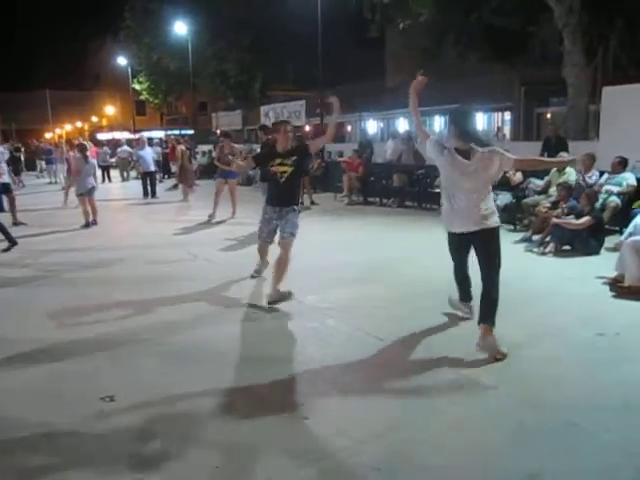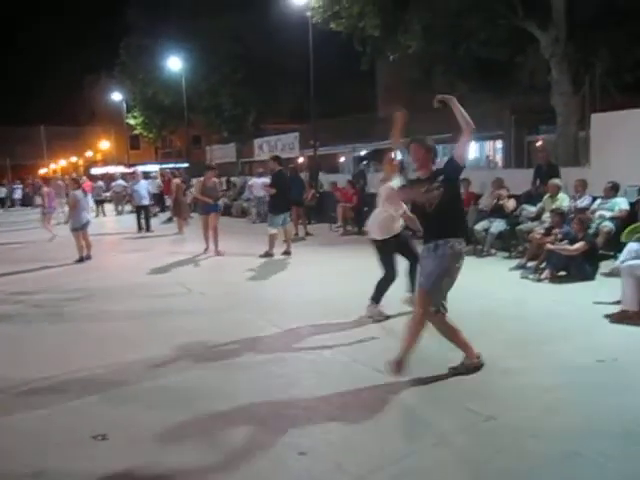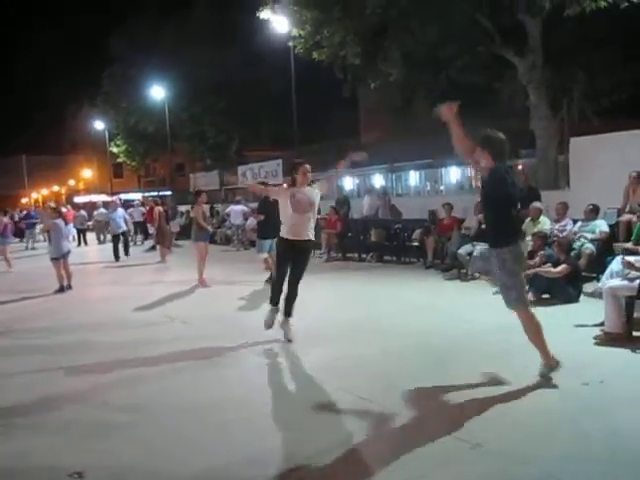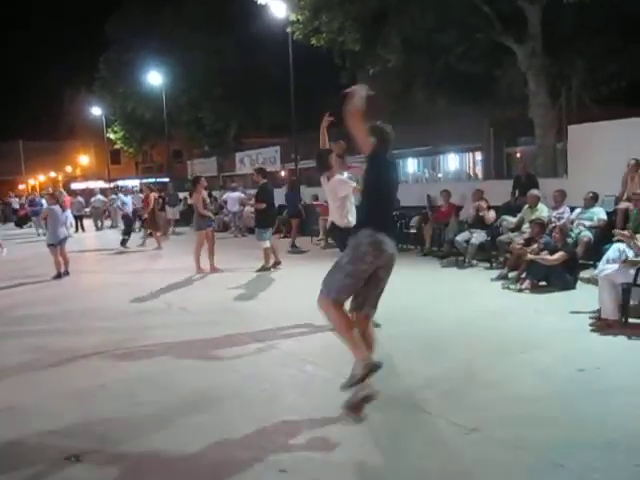
dt=1s
person 1, frame 1
left shoulder: (301, 151)
right shoulder: (268, 155)
left elbow: (328, 137)
right elbow: (246, 163)
left wrist: (335, 112)
left hip: (290, 210)
right hip: (271, 208)
left knee: (286, 246)
right knee: (262, 245)
left ankle: (275, 291)
right ankle: (262, 264)
person 1, frame 2
left shoulder: (448, 173)
right shoulder: (414, 186)
left elbow: (468, 133)
left wrist: (453, 103)
left hip: (450, 246)
right hip: (429, 248)
left knee: (423, 297)
right knee: (433, 312)
left ankle: (403, 355)
right ankle: (472, 357)
person 1, frame 3
left shoulder: (495, 176)
right shoulder: (503, 174)
left elbow: (467, 151)
left wrist: (451, 118)
left hip: (502, 248)
right hip: (507, 243)
left knee: (520, 307)
right knee: (489, 267)
left ankle: (547, 358)
person 1, frame 4
left shoulder: (380, 159)
right shoulder: (386, 166)
left elbow: (354, 118)
left wrist: (358, 93)
left hip: (369, 240)
right hip: (385, 245)
left knee: (328, 301)
right knee: (360, 315)
left ankle: (363, 358)
right ankle: (366, 361)
person 2, frame 1
left shoulder: (441, 154)
right shoulder: (490, 156)
left elbow: (419, 128)
right elbow: (524, 163)
left wrist: (414, 93)
right wrist: (562, 162)
left hip: (456, 226)
right hip: (486, 225)
left knee: (459, 264)
right knee: (491, 278)
left ankle: (465, 303)
right ankle: (487, 333)
person 2, frame 2
left shoulder: (391, 179)
right shoulder: (390, 189)
right elbow: (405, 214)
right wrist: (420, 228)
left hip: (393, 230)
right hip: (383, 233)
left knee: (414, 257)
right knee: (390, 273)
left ankle: (413, 294)
right ankle: (373, 306)
person 2, frame 3
left shoulder: (315, 190)
right shoulder: (284, 192)
right elbow: (262, 190)
left hip: (306, 241)
right hip: (286, 239)
left knee: (293, 282)
right knee: (279, 278)
left ankle: (287, 320)
right ankle: (274, 308)
person 2, frame 4
left shoulder: (326, 179)
right shoulder: (340, 181)
right elbow: (359, 189)
left wrist: (324, 126)
left hip: (335, 227)
right hip: (343, 228)
